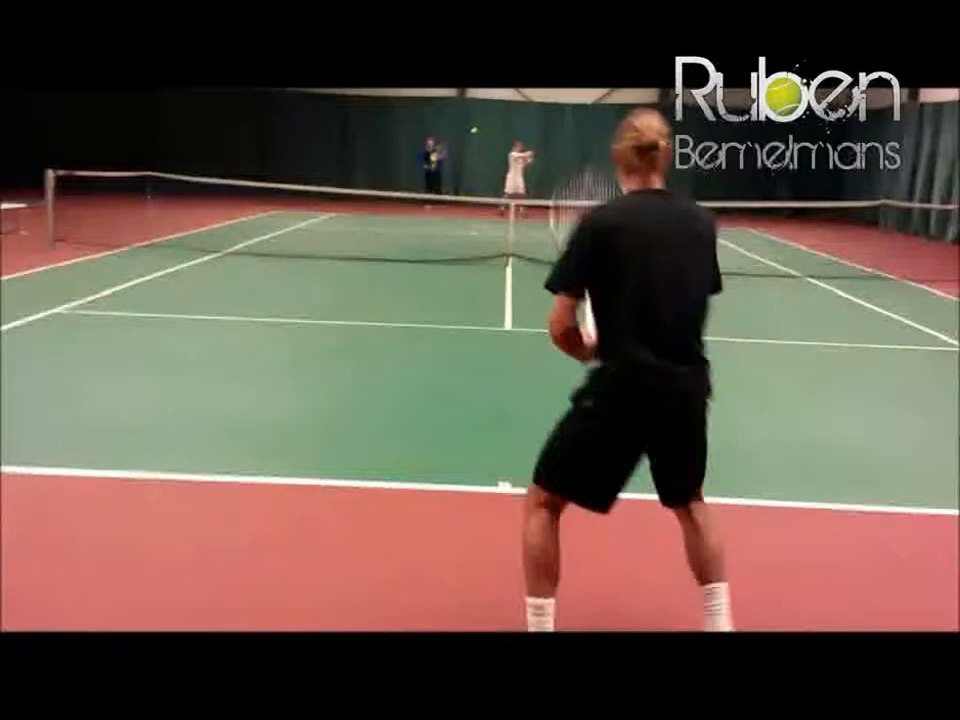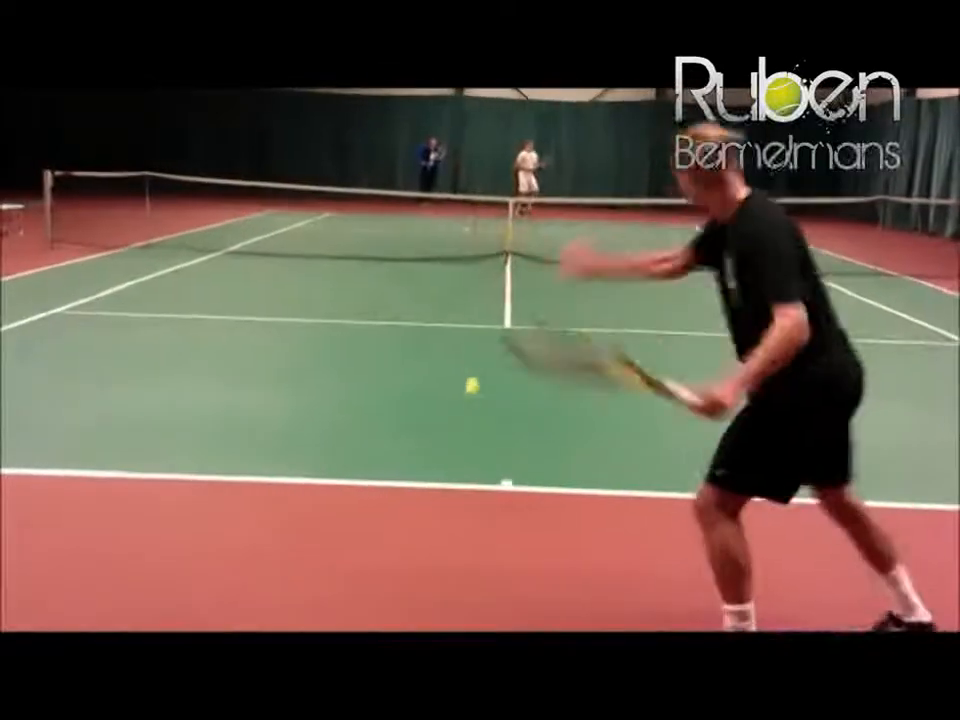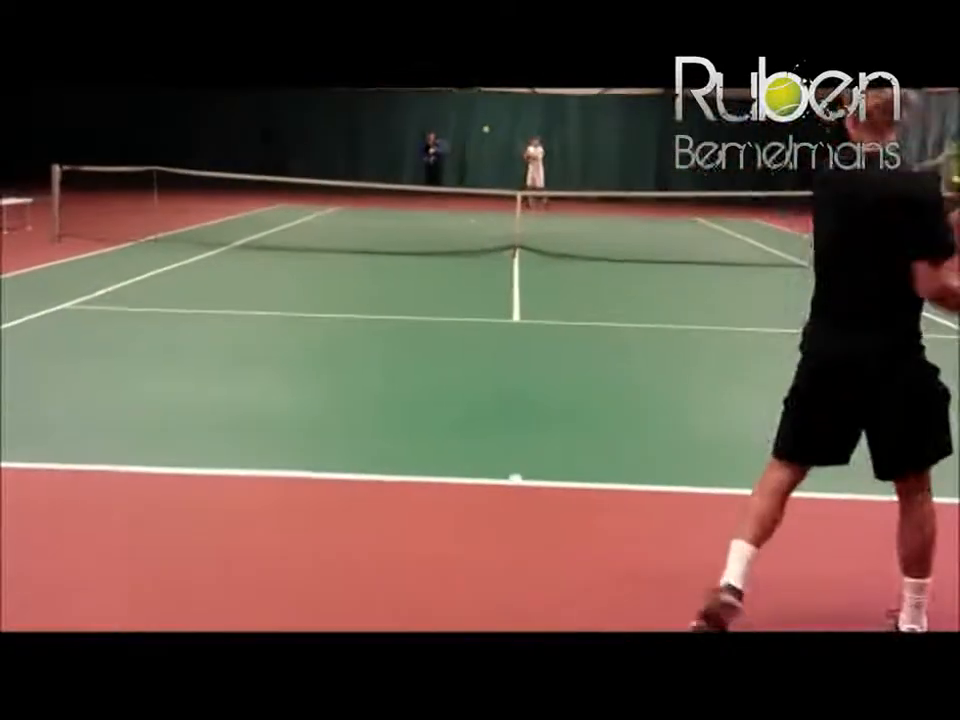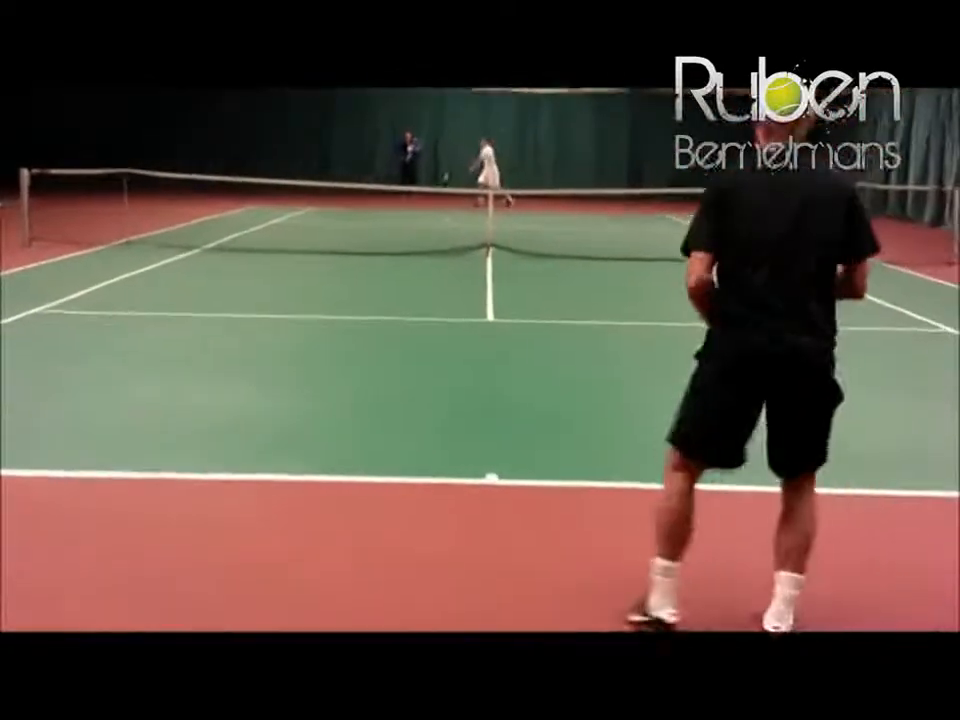
dt=0.7s
person 1, frame 1
left shoulder: (600, 223)
right shoulder: (700, 223)
left elbow: (560, 328)
left wrist: (591, 351)
left hip: (621, 390)
right hip: (686, 388)
left knee: (543, 502)
right knee: (688, 505)
left ankle: (541, 626)
right ankle: (720, 624)
person 1, frame 2
left shoulder: (760, 232)
right shoulder: (731, 224)
left elbow: (793, 325)
right elbow: (676, 261)
left wrist: (738, 383)
right wrist: (604, 265)
left hip: (799, 388)
right hip: (832, 377)
left knee: (715, 507)
right knee: (834, 496)
left ankle: (740, 628)
right ankle: (911, 611)
person 1, frame 3
left shoulder: (828, 182)
left hip: (826, 352)
right hip: (894, 358)
left knee: (782, 473)
right knee: (914, 489)
left ankle: (731, 586)
right ankle: (913, 619)
person 1, frame 4
left shoulder: (727, 187)
right shoulder: (840, 191)
left elbow: (697, 281)
right elbow: (856, 286)
left hip: (736, 350)
right hip: (807, 358)
left knee: (681, 468)
right knee: (800, 487)
left ankle: (659, 608)
right ankle: (779, 619)
